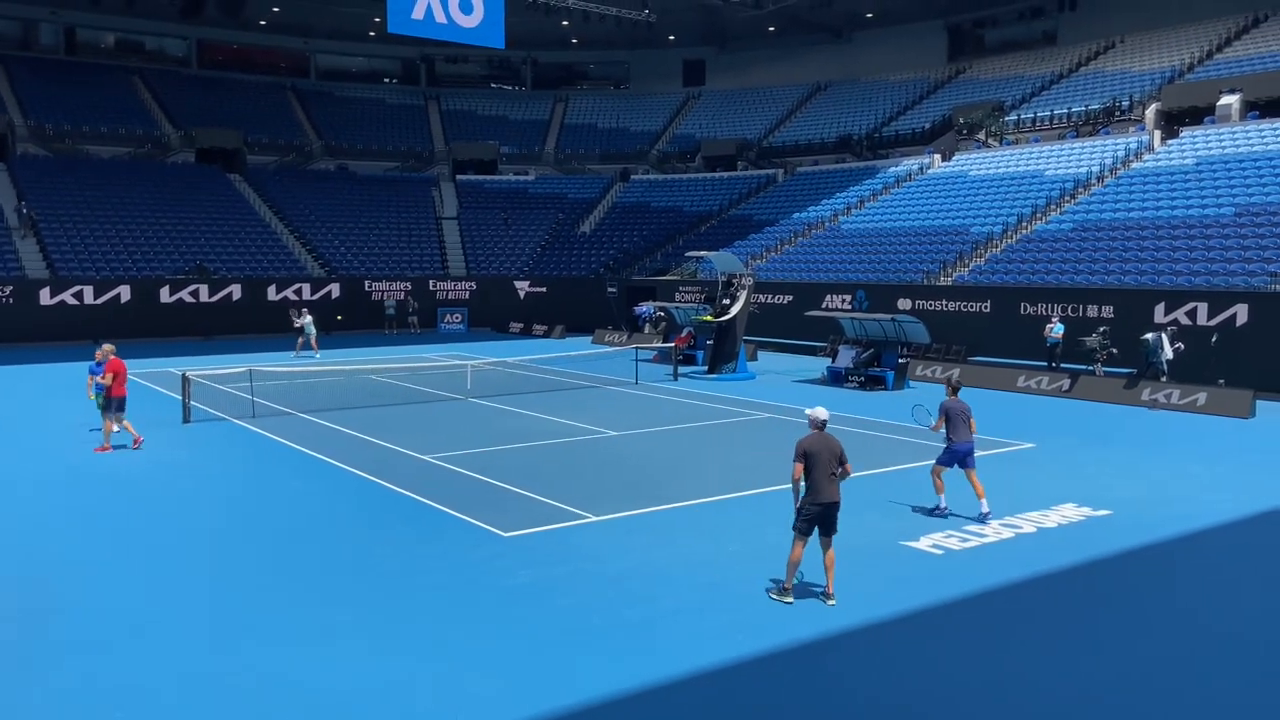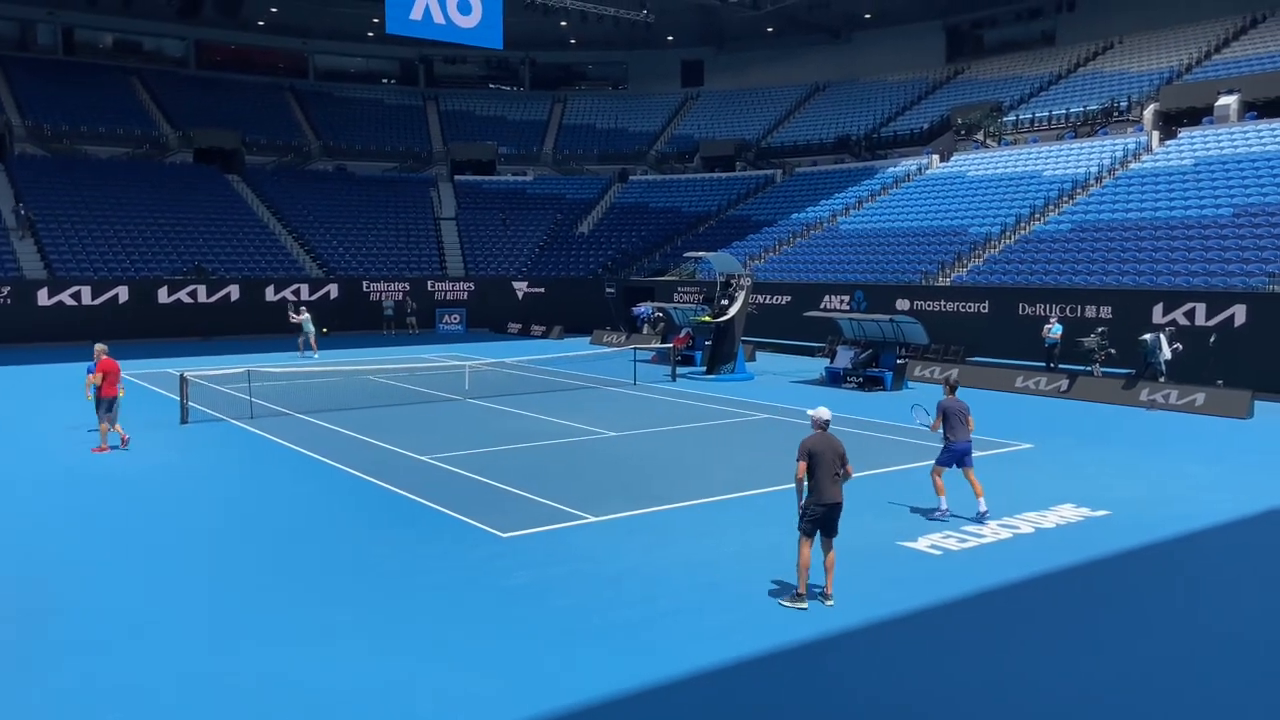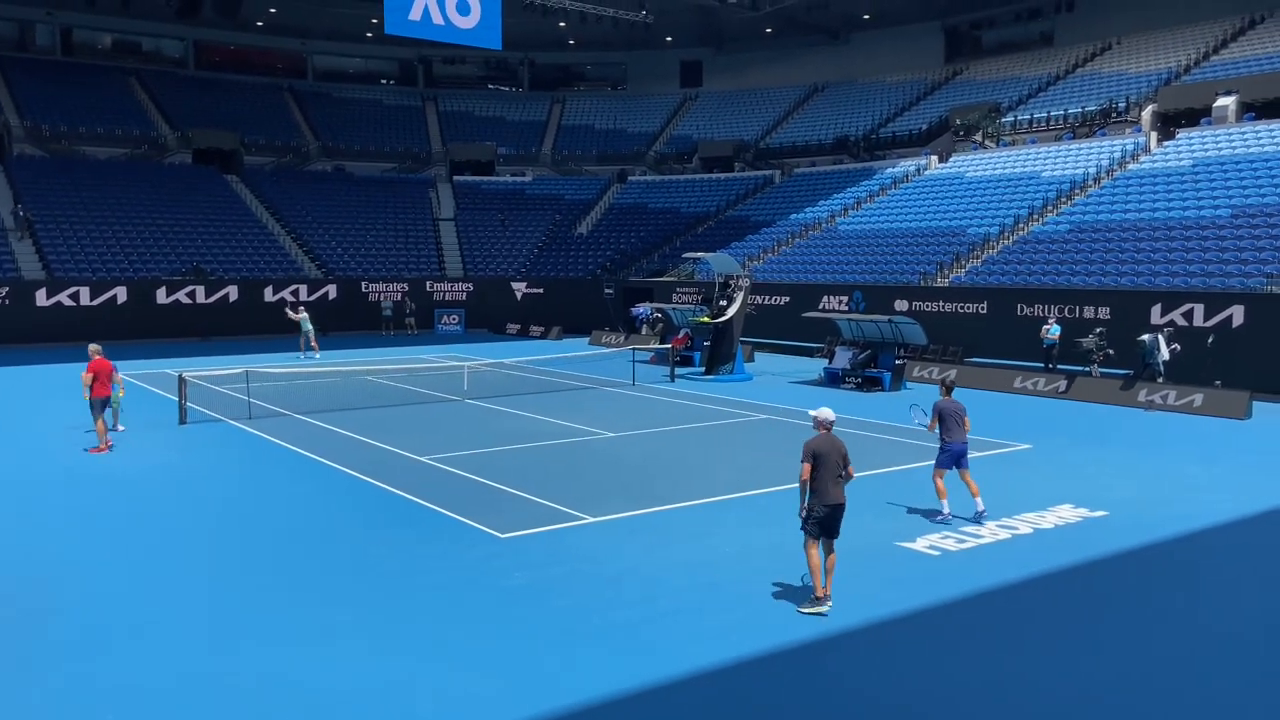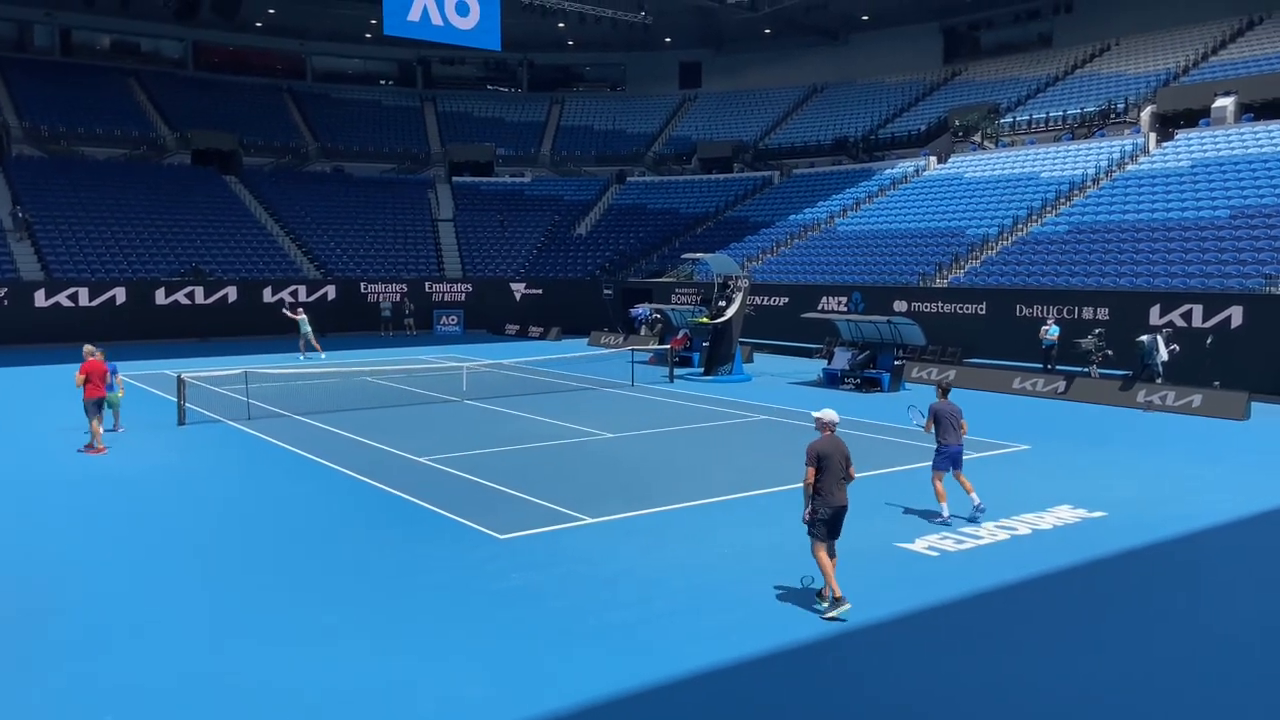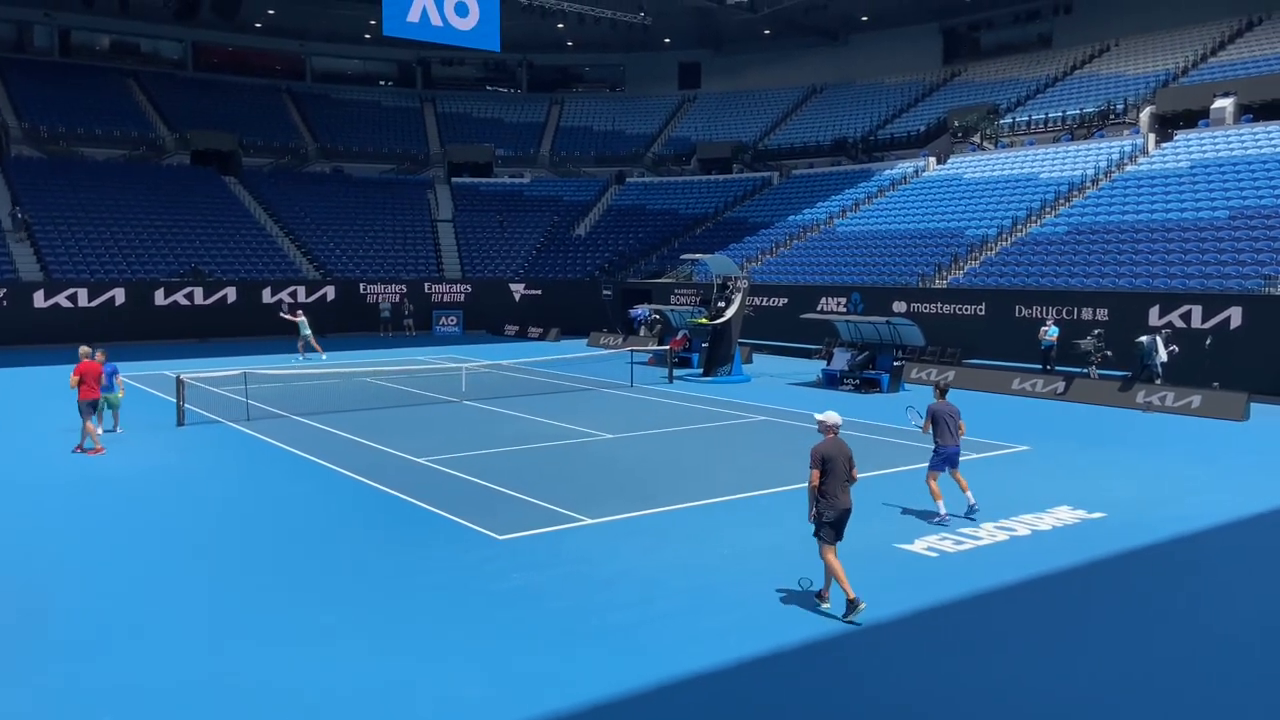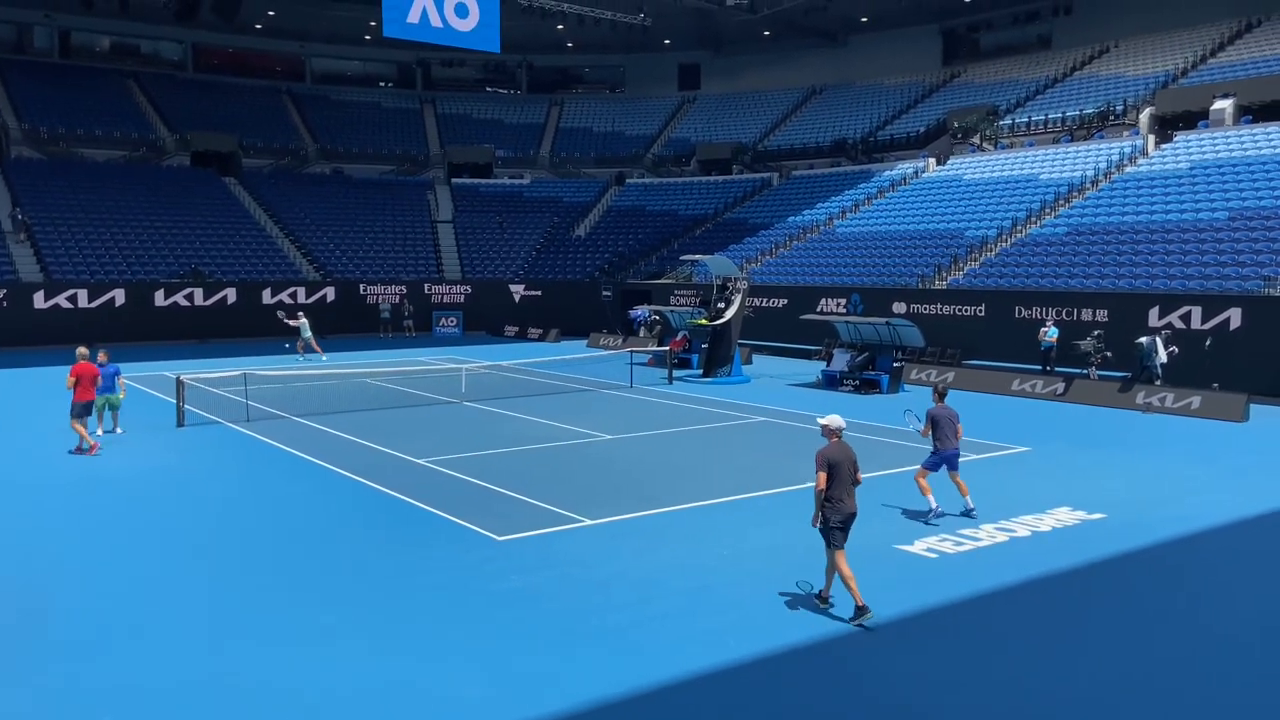
dt=0.1s
person 1, frame 1
left shoulder: (804, 443)
right shoulder: (835, 443)
left elbow: (796, 476)
right elbow: (847, 472)
left wrist: (796, 500)
left hip: (812, 501)
right hip: (833, 500)
left knee: (799, 543)
right knee: (827, 545)
left ankle: (786, 589)
right ankle: (829, 592)
person 1, frame 2
left shoulder: (807, 443)
right shoulder: (837, 443)
left elbow: (800, 476)
right elbow: (848, 473)
left wrist: (799, 500)
left hip: (816, 502)
right hip: (836, 502)
left knee: (805, 545)
right knee: (827, 546)
left ankle: (800, 594)
right ankle: (828, 592)
person 1, frame 3
left shoulder: (811, 444)
right shoulder: (839, 444)
left elbow: (804, 477)
right elbow: (850, 474)
left wrist: (802, 503)
left hip: (820, 503)
right hip: (839, 502)
left knee: (811, 547)
right knee: (829, 547)
left ankle: (818, 598)
right ankle: (826, 593)
person 1, frame 4
left shoulder: (815, 446)
right shoulder: (842, 445)
left elbow: (808, 481)
right elbow: (851, 476)
left wrist: (806, 506)
left hip: (823, 505)
right hip: (842, 504)
left knee: (819, 551)
right knee: (830, 548)
left ankle: (838, 597)
right ankle: (825, 594)
person 1, frame 5
left shoulder: (819, 449)
right shoulder: (845, 447)
left elbow: (813, 483)
right elbow: (853, 477)
left wrist: (811, 508)
left hip: (828, 508)
right hip: (845, 506)
left knee: (827, 554)
right knee: (832, 551)
left ankle: (853, 599)
right ankle: (824, 594)
person 1, frame 6
left shoulder: (824, 453)
right shoulder: (849, 450)
left elbow: (820, 486)
right elbow: (858, 480)
left wrist: (817, 512)
left hip: (833, 512)
right hip: (850, 509)
left knee: (839, 560)
right knee: (832, 553)
left ankle: (861, 606)
right ankle: (824, 596)
